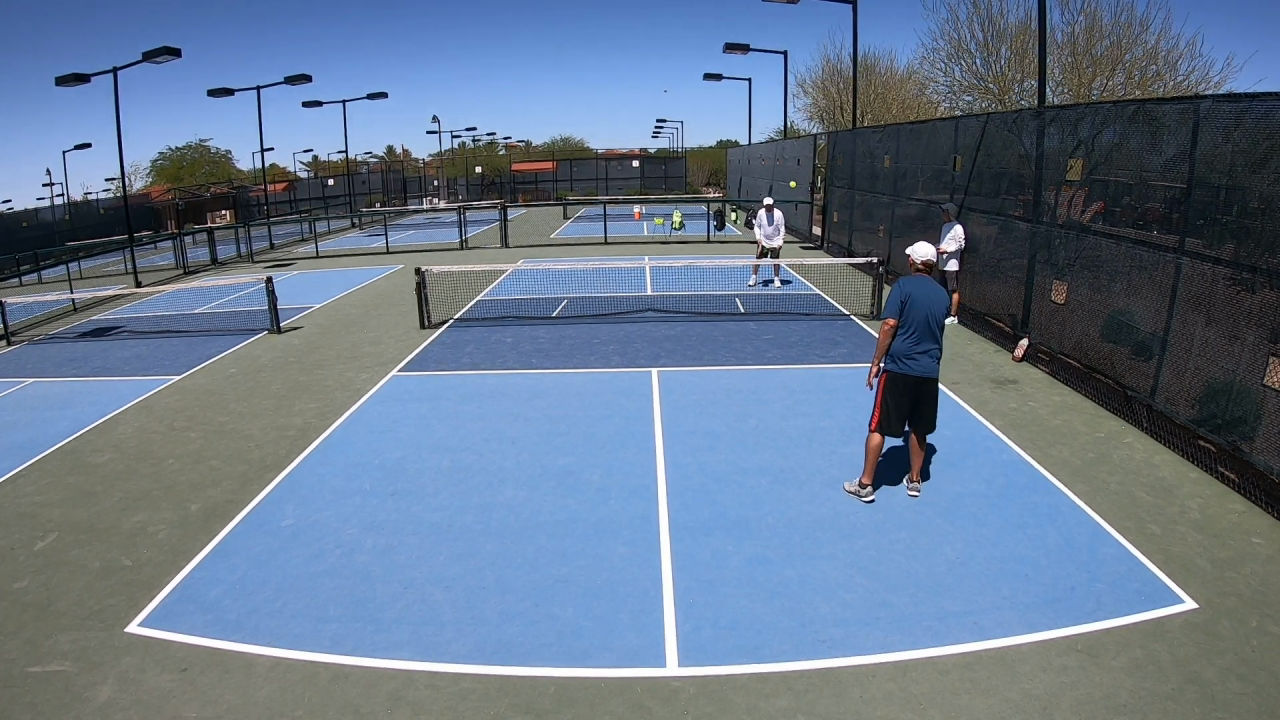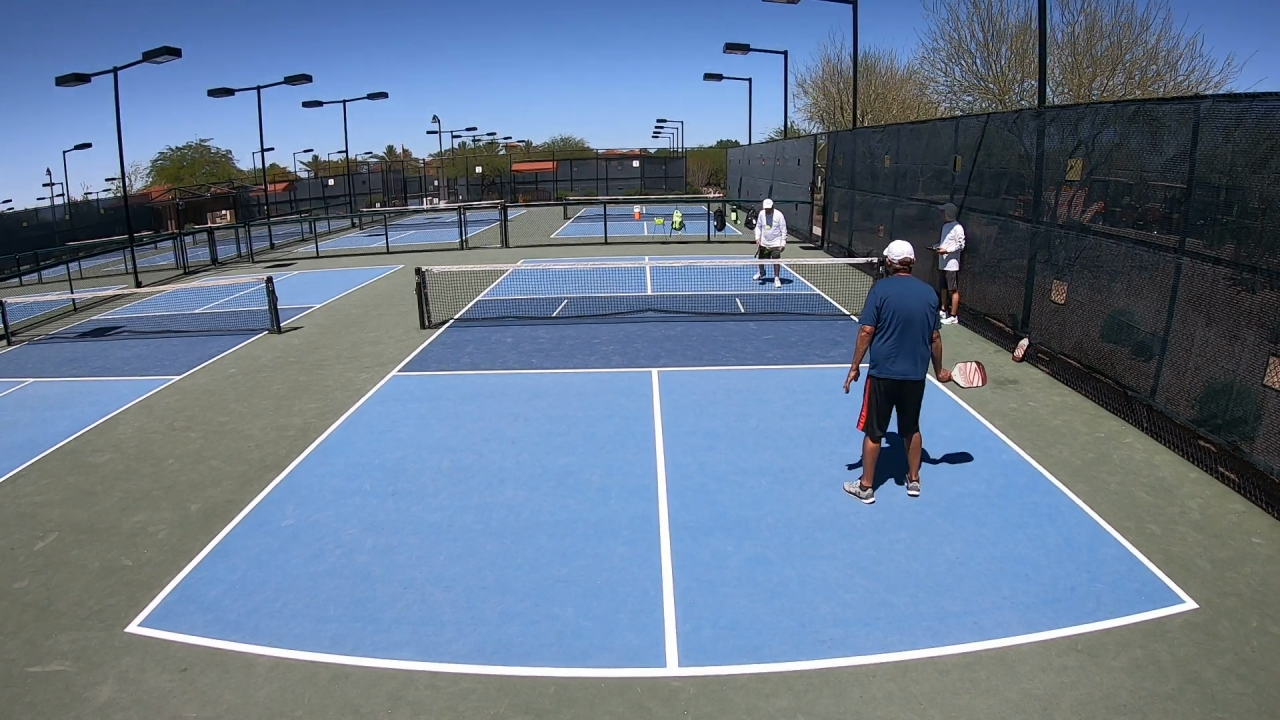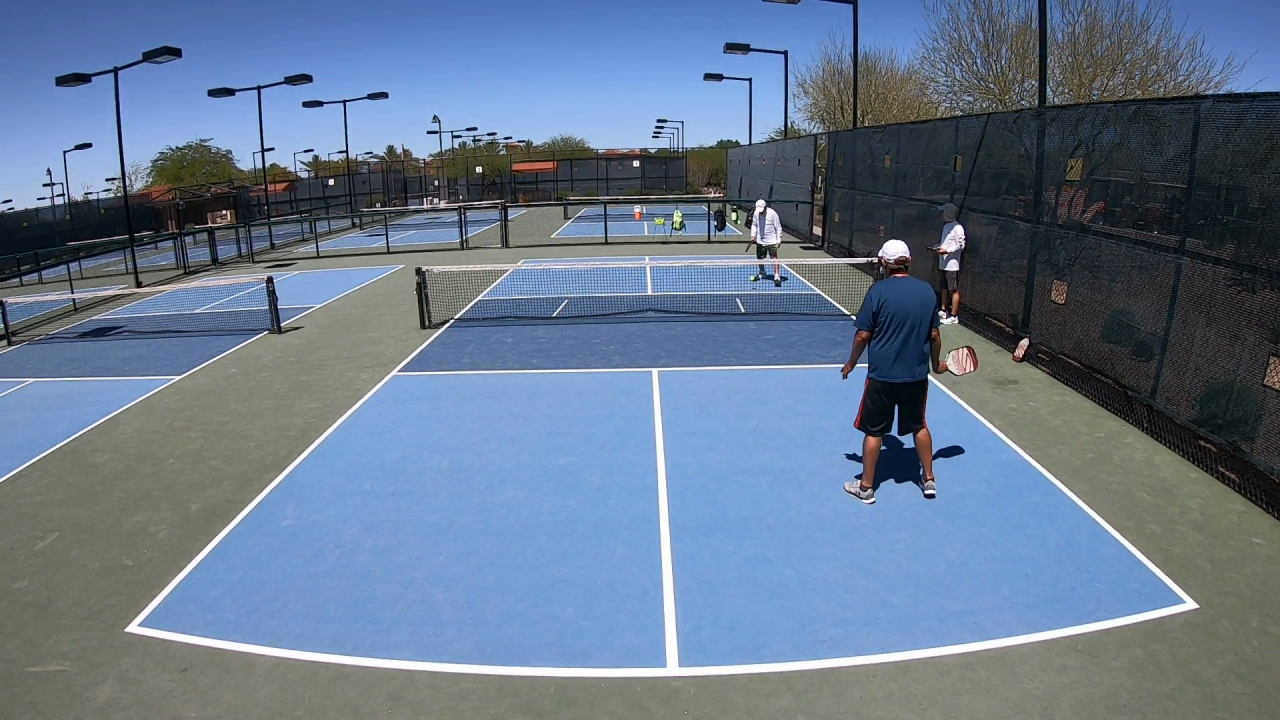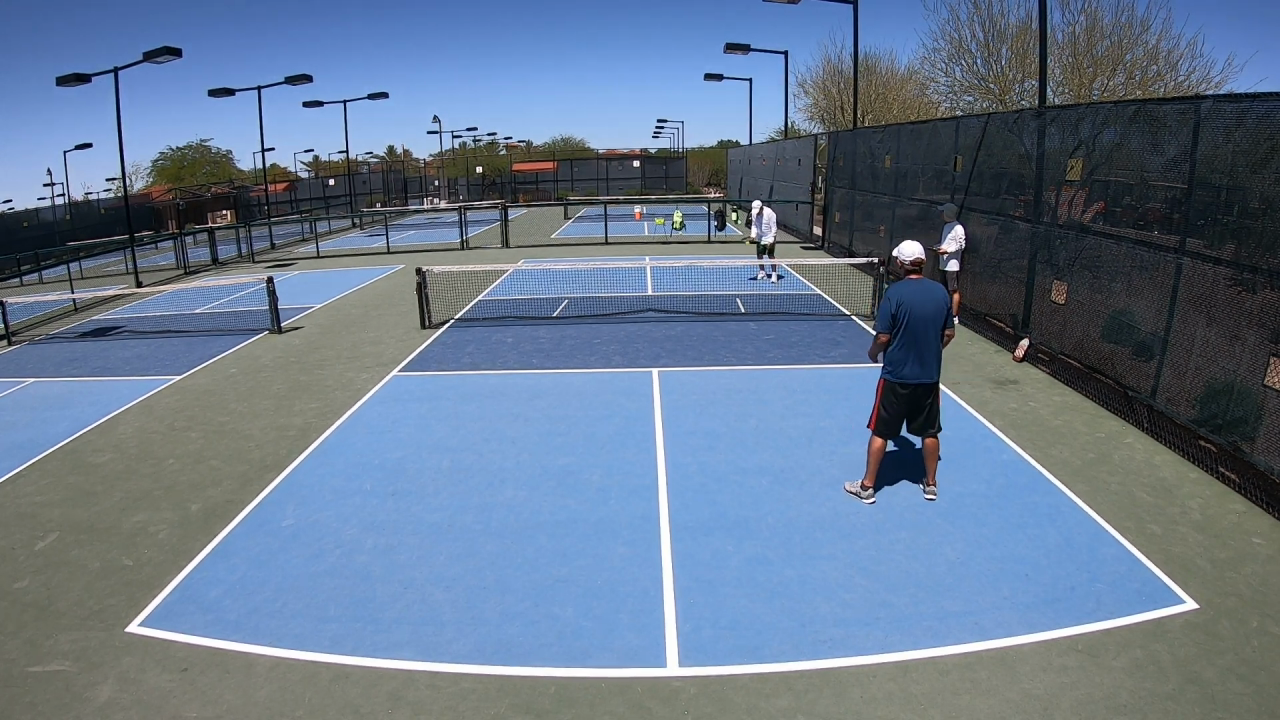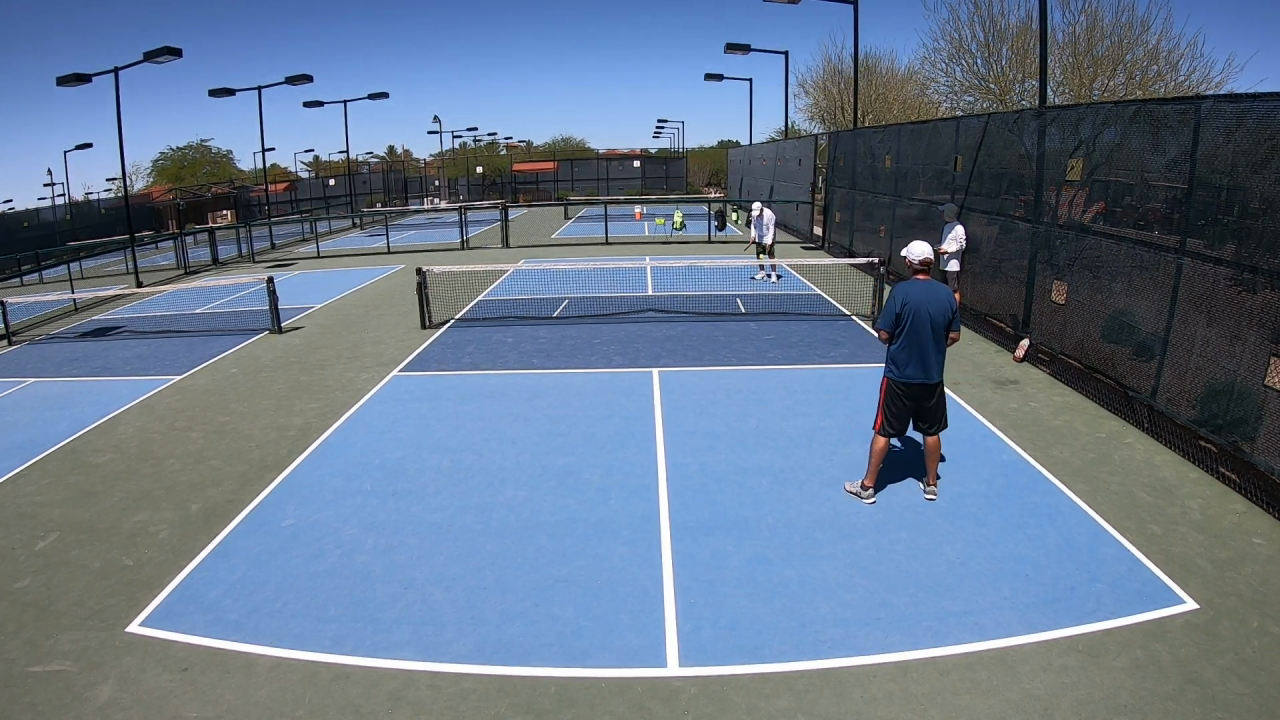
dt=0.3s
person 1, frame 1
left shoulder: (904, 285)
right shoulder: (942, 294)
left elbow: (890, 325)
left wrist: (876, 362)
left hip: (899, 369)
right hip: (929, 372)
left knee: (878, 427)
right knee: (918, 428)
left ankle: (865, 484)
right ankle: (914, 480)
person 1, frame 2
left shoulder: (881, 288)
right shoulder: (928, 292)
left elbow: (867, 331)
right elbow: (934, 337)
left wrist: (855, 367)
right wrist: (939, 369)
left hip: (882, 373)
right hip: (916, 373)
left knee: (873, 431)
right knee: (912, 427)
left ankle: (865, 487)
right ankle: (914, 480)
person 1, frame 3
left shoulder: (878, 291)
right shoulder: (926, 291)
left elbow: (863, 335)
right elbow: (934, 335)
left wrist: (851, 363)
right wrist: (936, 363)
left hip: (882, 375)
right hip: (917, 374)
left knee: (874, 431)
right knee: (918, 425)
left ankle: (866, 487)
right ankle: (928, 479)
person 1, frame 4
left shoulder: (895, 292)
right shoulder: (940, 291)
left elbow: (882, 338)
right elbow: (948, 333)
left wrist: (873, 353)
left hip: (896, 376)
right hip: (930, 376)
left knee: (880, 431)
right knee: (929, 432)
left ankle: (867, 486)
right ankle: (930, 484)
person 1, frame 5
left shoulder: (901, 291)
right shoulder: (946, 293)
left elbow: (884, 335)
right elbow: (954, 336)
left hip: (899, 375)
right hip: (932, 376)
left knee: (884, 431)
right knee: (931, 431)
left ankle: (867, 486)
right ankle: (931, 484)
